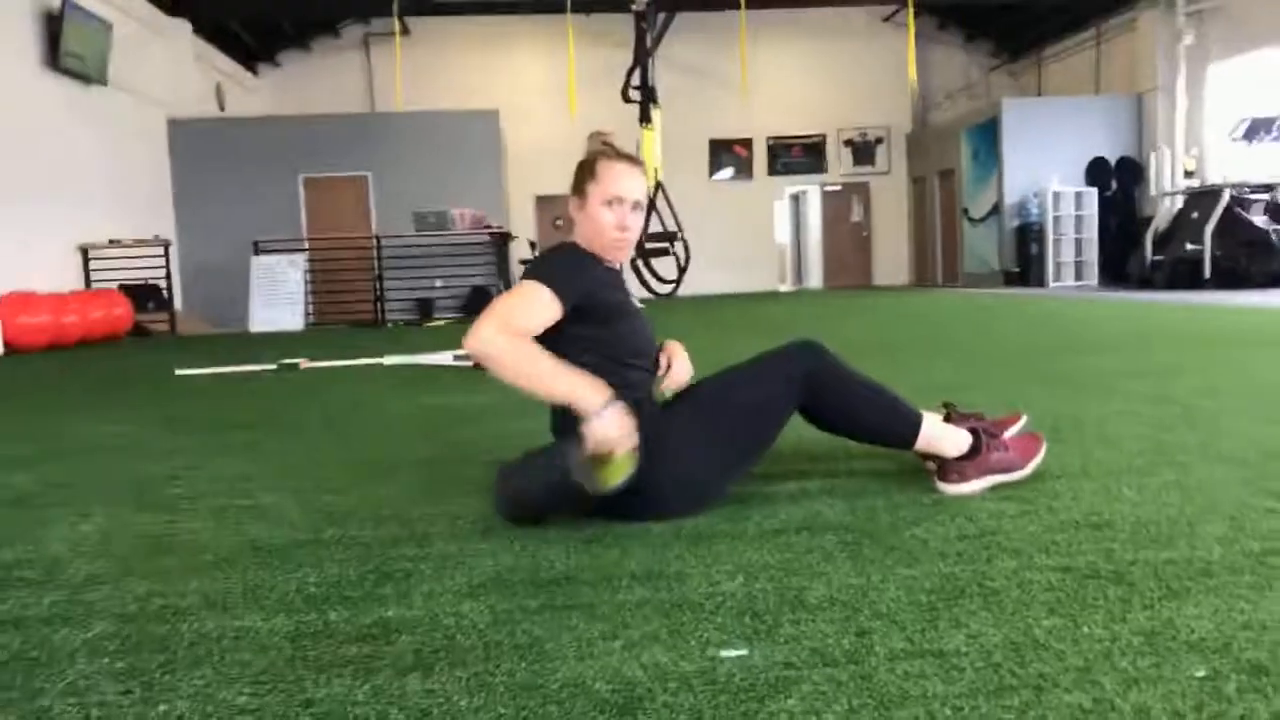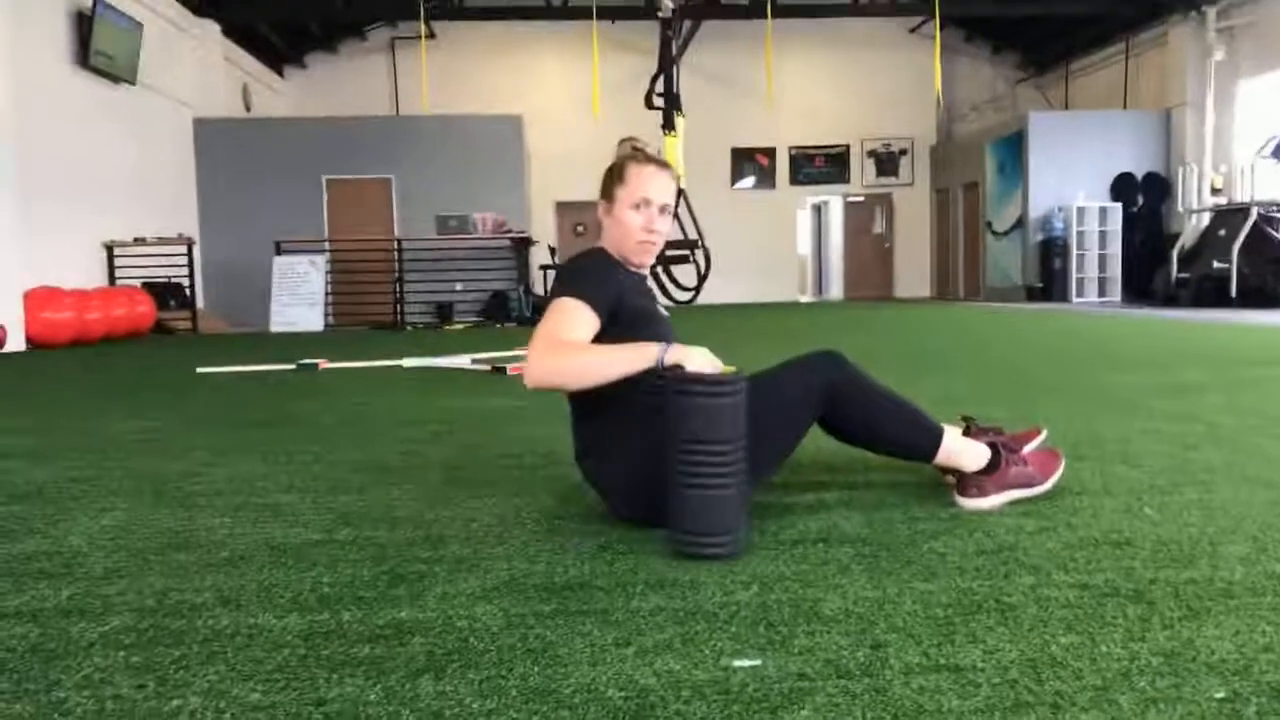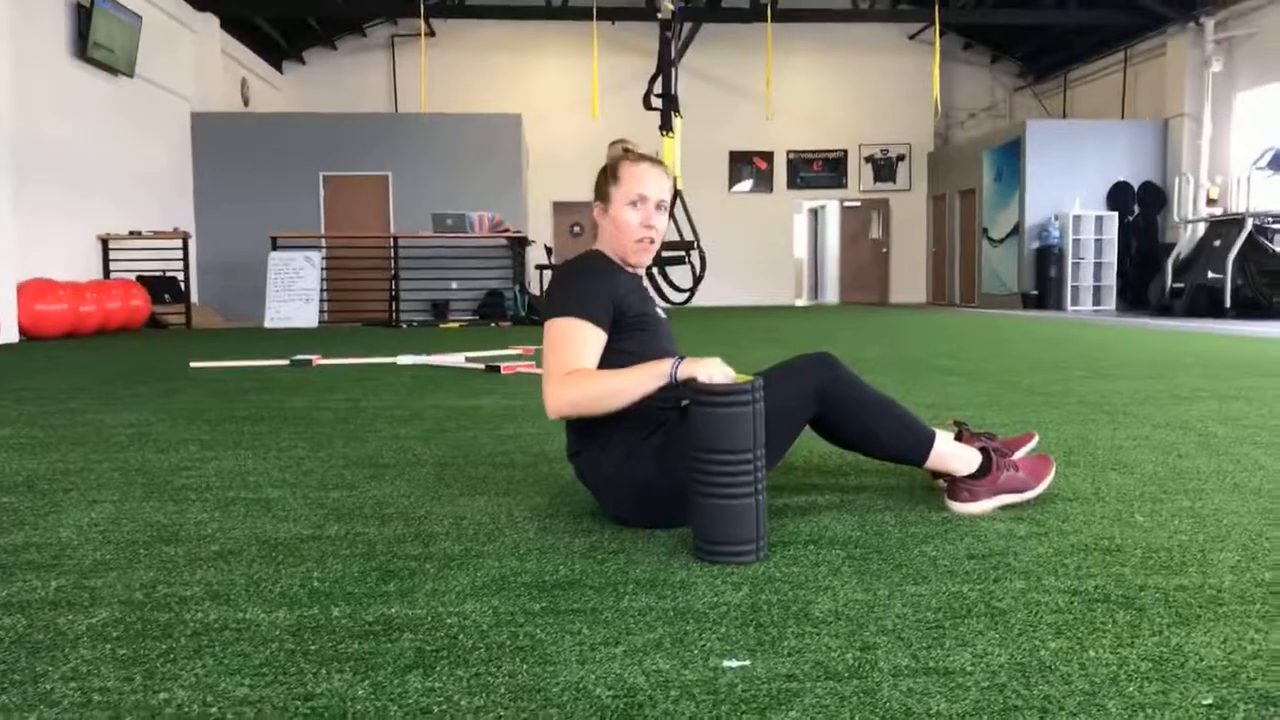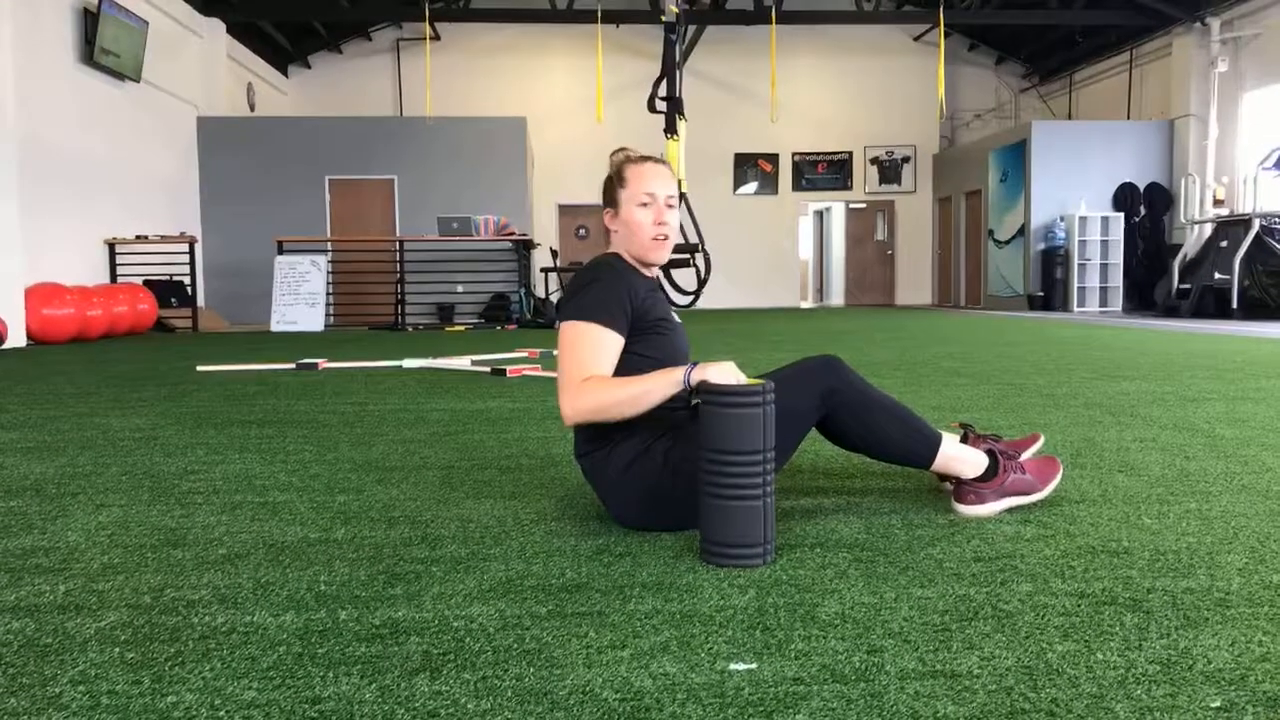
dt=0.3s
person 1, frame 1
left shoulder: (598, 275)
right shoulder: (567, 268)
right elbow: (486, 337)
left wrist: (667, 353)
right wrist: (594, 400)
left hip: (645, 457)
right hip: (640, 472)
left knee: (793, 373)
right knee: (802, 364)
left ankle: (947, 432)
right ankle: (963, 451)
person 1, frame 2
left shoulder: (626, 280)
right shoulder: (593, 274)
right elbow: (540, 365)
left wrist: (691, 365)
right wrist: (665, 353)
left hip: (659, 463)
right hip: (651, 477)
left knee: (817, 382)
right knee: (824, 373)
left ankle: (966, 444)
right ankle: (980, 467)
person 1, frame 3
left shoulder: (623, 281)
right shoulder: (588, 279)
right elbow: (561, 394)
left wrist: (692, 379)
right wrist: (679, 368)
left hip: (650, 462)
right hip: (642, 479)
left knee: (812, 381)
right knee: (818, 377)
left ankle: (958, 449)
right ankle: (973, 470)
person 1, frame 4
left shoulder: (638, 284)
right shoulder: (605, 283)
right elbow: (577, 402)
left wrist: (702, 381)
right wrist: (692, 374)
left hip: (660, 464)
right hip: (648, 482)
left knee: (819, 384)
right knee: (823, 379)
left ankle: (965, 451)
right ankle: (979, 474)
